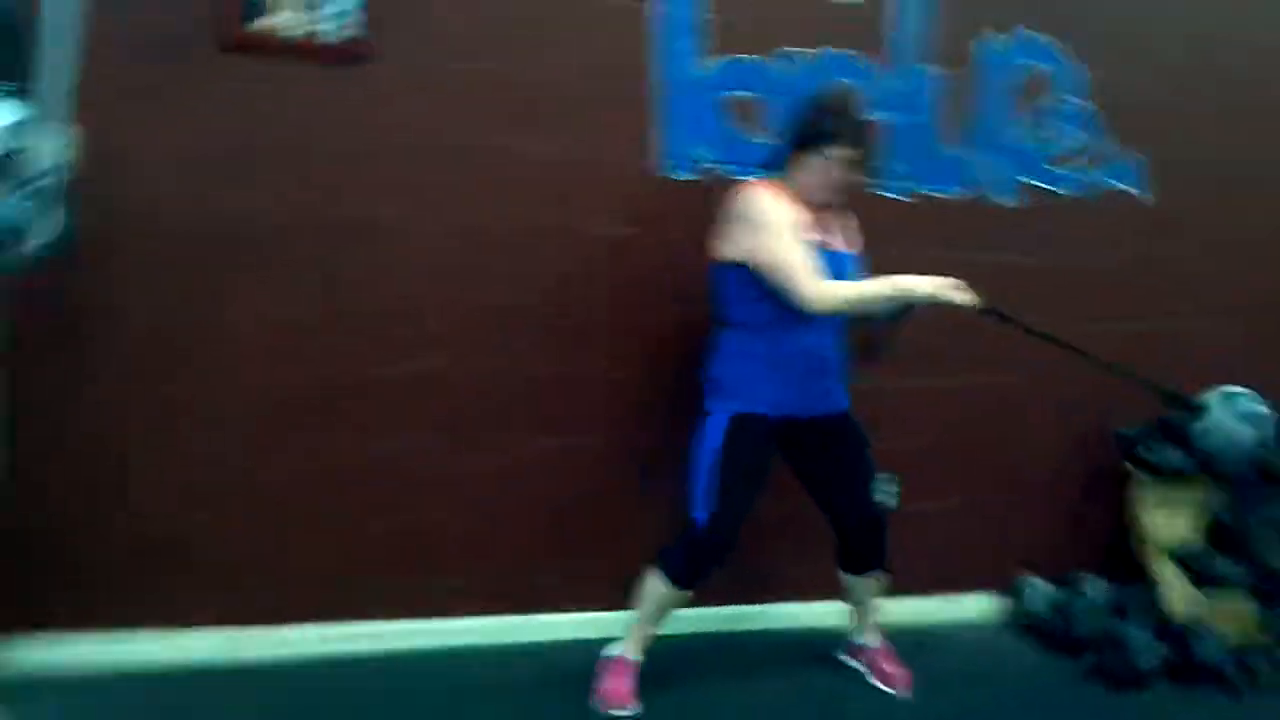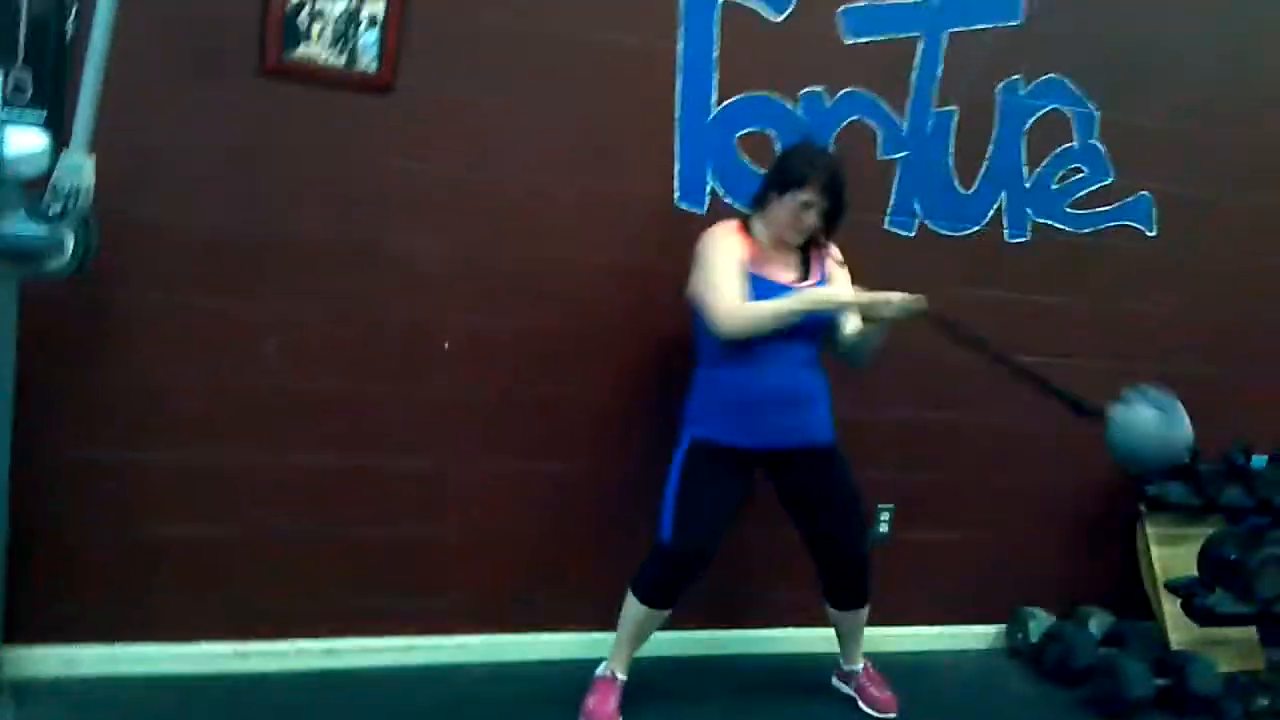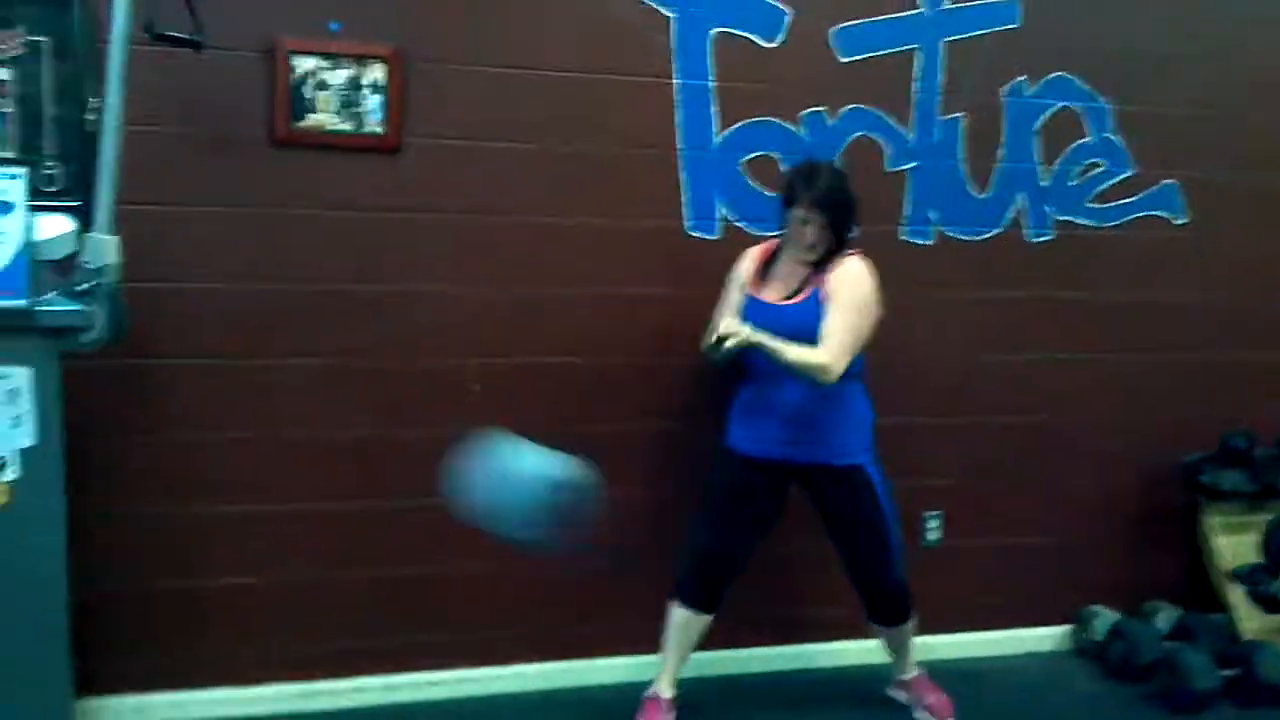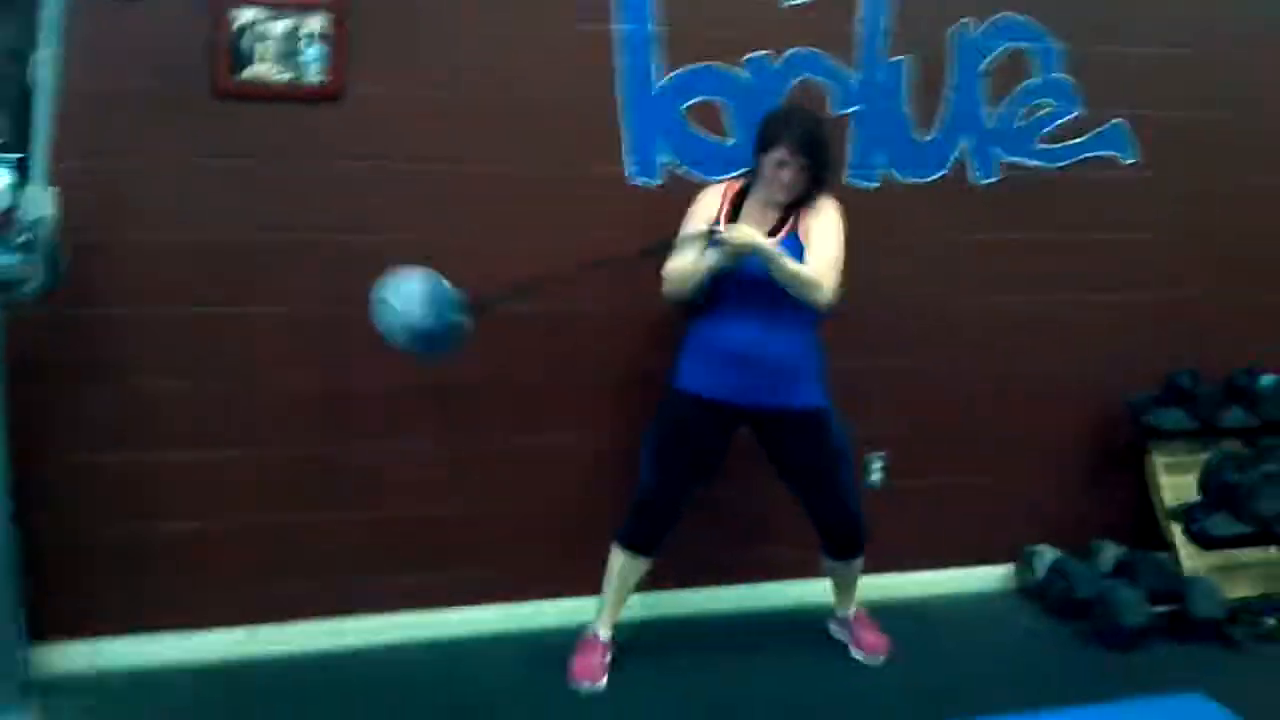
dt=0.3s
person 1, frame 1
left shoulder: (836, 216)
right shoulder: (759, 203)
left elbow: (857, 296)
right elbow: (814, 296)
left wrist: (922, 291)
right wrist: (904, 285)
left hip: (820, 402)
right hip: (747, 402)
left knee: (864, 521)
right knee: (709, 535)
left ankle: (865, 642)
right ankle: (626, 654)
person 1, frame 2
left shoulder: (825, 256)
right shoulder: (724, 240)
left elbow: (849, 345)
right elbow: (730, 323)
left wrist: (873, 315)
right wrist: (817, 298)
left hip: (805, 437)
right hip: (721, 433)
left knee: (849, 556)
right knee: (679, 555)
left ankle: (853, 668)
right ankle: (612, 671)
person 1, frame 3
left shoulder: (852, 273)
right shoulder: (754, 261)
left elbow: (829, 366)
right elbow: (716, 347)
left wrist: (758, 338)
right wrist: (724, 334)
left hip: (837, 451)
right hip: (755, 444)
left knee: (882, 574)
right knee: (709, 561)
person 1, frame 4
left shoulder: (820, 212)
right shoulder: (716, 201)
left elbow: (821, 291)
right elbow: (675, 286)
left wrist: (759, 249)
right wrist: (712, 249)
left hip: (793, 394)
right hip: (707, 388)
left knee: (841, 509)
right knee: (654, 506)
left ankle: (848, 613)
right ankle: (600, 631)
